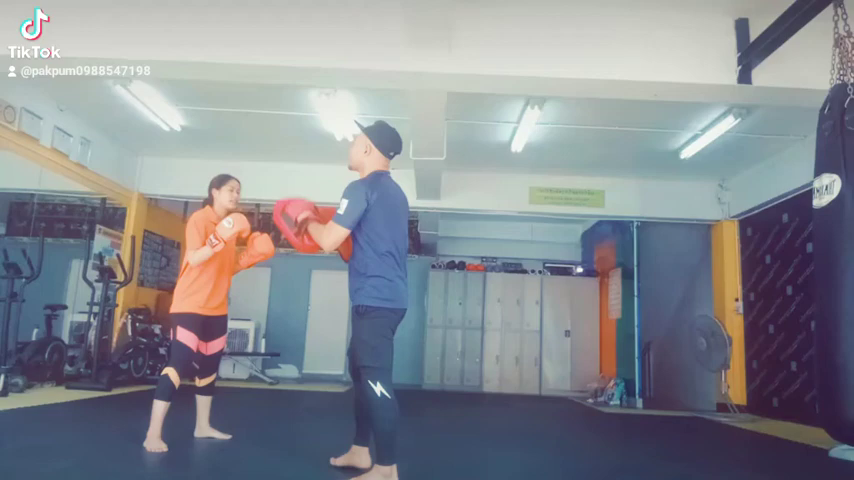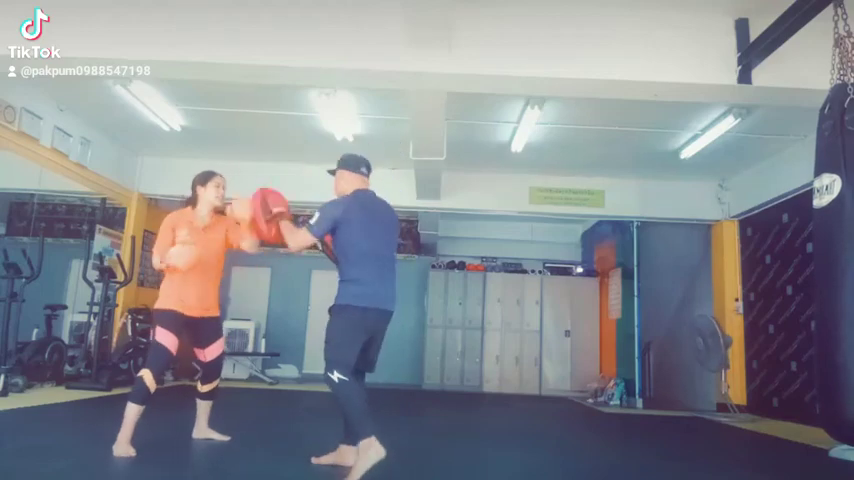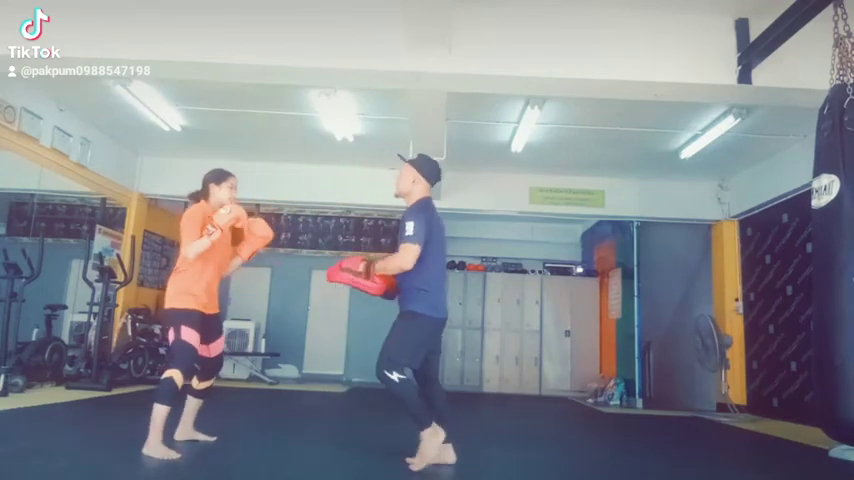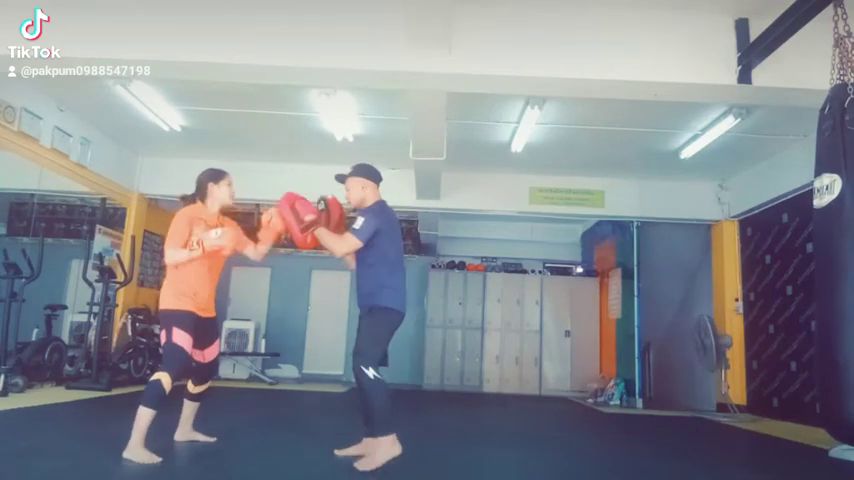
dt=1s
person 1, frame 1
left shoulder: (361, 189)
right shoulder: (393, 191)
left elbow: (329, 242)
left wrist: (308, 220)
right wrist: (329, 220)
left hip: (374, 300)
right hip: (389, 298)
left knee: (376, 381)
right knee: (362, 373)
right ankle: (361, 450)
person 1, frame 2
left shoulder: (339, 207)
right shoulder: (388, 211)
left elbow: (299, 242)
left wrist: (281, 219)
left hip: (355, 302)
right hip: (383, 305)
left knee: (337, 372)
right knee: (352, 374)
left ankle: (367, 443)
right ankle: (348, 446)
person 1, frame 3
left shoulder: (417, 213)
right shoulder: (425, 213)
left elbow: (405, 261)
left wrist: (372, 268)
right wrist: (386, 273)
left hip: (420, 310)
right hip: (430, 309)
left knee: (388, 369)
right knee: (427, 377)
left ankle: (430, 430)
right ankle: (443, 447)
person 1, frame 4
left shoulder: (376, 213)
right shoulder: (372, 219)
left elbow: (343, 248)
right elbow: (355, 261)
left wrist: (316, 227)
right wrist: (330, 230)
left hip: (385, 304)
right hip: (375, 305)
left knee: (365, 365)
right knee: (364, 370)
left ankle: (388, 439)
right ankle: (372, 438)
person 2, frame 1
left shoulder: (231, 223)
right shoulder: (199, 219)
right elbow: (194, 260)
left wrist: (252, 256)
right wrist: (221, 238)
left hip: (216, 307)
right hip: (190, 304)
left knee: (209, 365)
right knee: (180, 362)
left ankle: (203, 426)
right ankle: (153, 434)
person 2, frame 2
left shoulder: (225, 225)
right shoulder: (175, 220)
left elbow: (251, 246)
right elbow: (156, 261)
left wrist: (244, 223)
right wrist: (170, 259)
left hip: (207, 310)
right hip: (173, 305)
left knee: (213, 368)
right knee: (157, 365)
left ankle: (202, 427)
right ankle: (124, 438)
person 2, frame 3
left shoulder: (226, 220)
right shoulder: (195, 213)
right elbow: (191, 252)
left wrist: (250, 245)
right wrist: (218, 228)
left hip: (208, 304)
right hip: (183, 300)
left knee: (211, 364)
right knee: (182, 363)
left ankle: (185, 428)
right ankle: (153, 441)
person 2, frame 4
left shoulder: (227, 224)
right shoulder: (187, 216)
left elbow: (256, 253)
right elbow: (170, 257)
left wrist: (270, 232)
right wrist: (203, 247)
left hip: (204, 308)
right hip: (178, 303)
left knee: (206, 369)
right knee: (174, 367)
left ankle: (184, 429)
right ankle: (135, 444)
